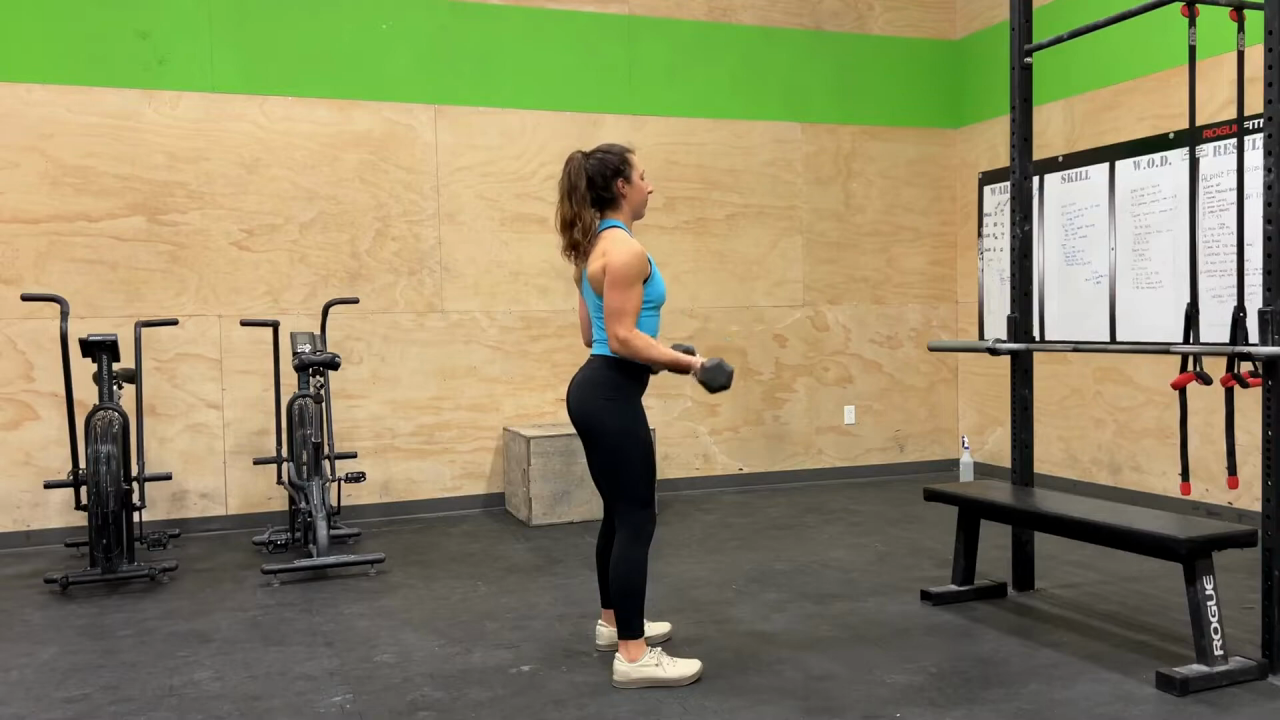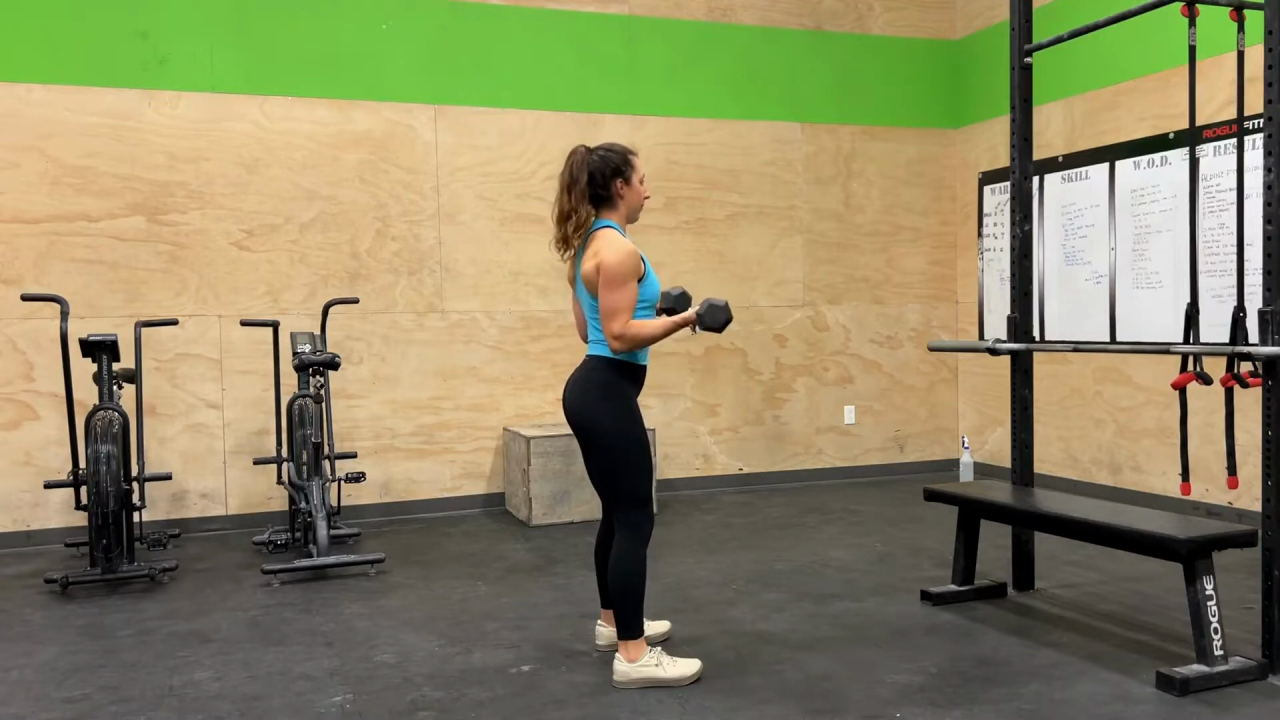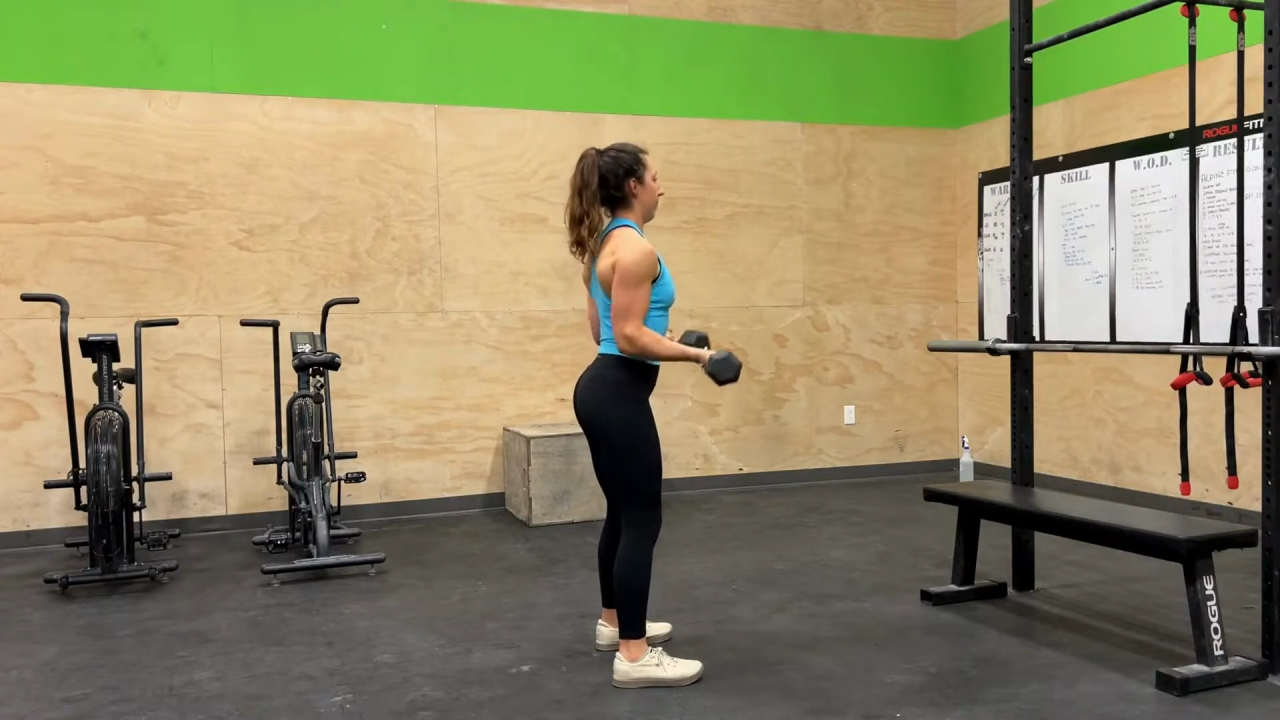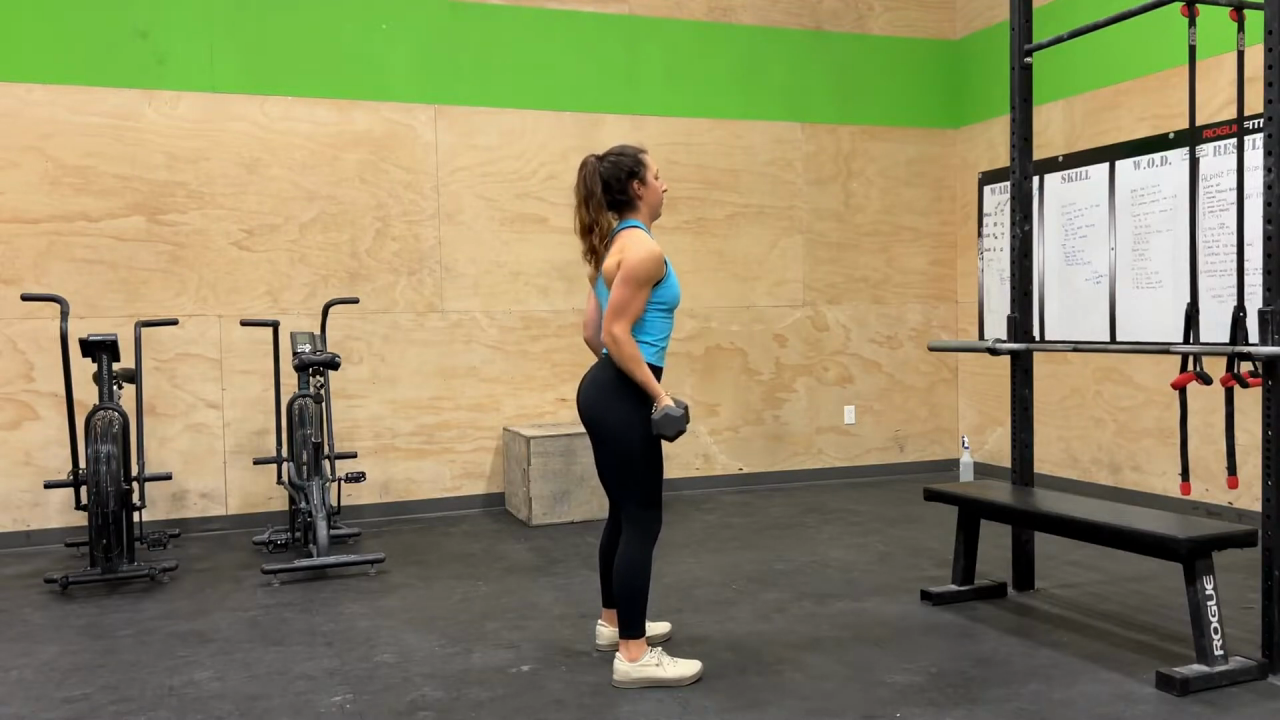
dt=1s
person 1, frame 1
left shoulder: (595, 245)
right shoulder: (625, 249)
right elbow: (623, 339)
left wrist: (664, 352)
right wrist: (688, 362)
left hip: (594, 388)
right hip: (612, 395)
left knee: (619, 514)
right knee: (636, 520)
left ankle: (613, 621)
right ankle: (633, 655)
person 1, frame 2
left shoulder: (590, 245)
right shoulder: (617, 248)
right elbow: (620, 335)
left wrist: (657, 314)
right wrist: (682, 319)
left hip: (592, 388)
right hip: (608, 394)
left knee: (617, 514)
right knee: (634, 520)
left ankle: (613, 622)
right ankle: (632, 656)
person 1, frame 3
left shoulder: (605, 243)
right shoulder: (634, 247)
right elbow: (630, 336)
left wrist: (669, 343)
right wrist: (694, 355)
left hip: (601, 387)
right hip: (619, 395)
left knee: (622, 513)
right knee: (641, 520)
left ankle: (613, 621)
right ankle: (634, 657)
person 1, frame 4
left shoulder: (614, 245)
right shoulder: (643, 249)
right elbow: (617, 334)
right wrist: (658, 394)
left hip: (603, 389)
right hip: (622, 398)
left knee: (624, 514)
right knee: (641, 521)
left ankle: (613, 621)
right ankle: (633, 656)
